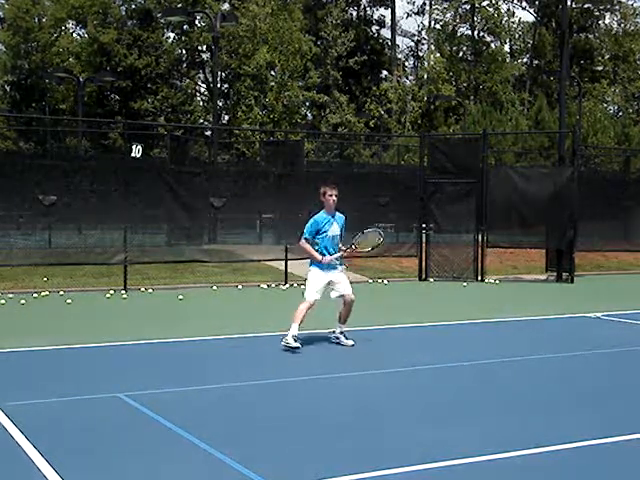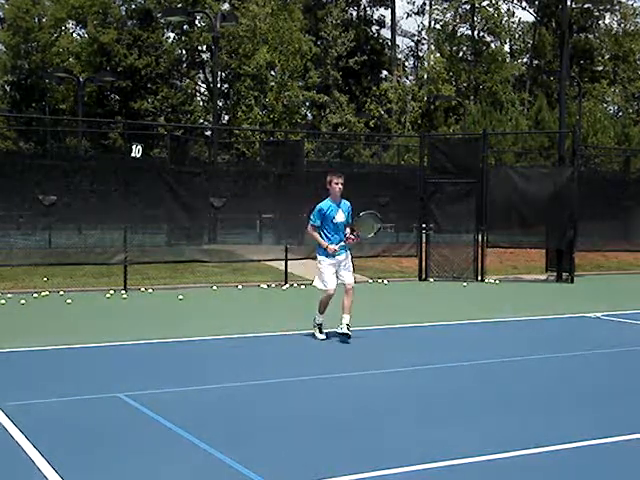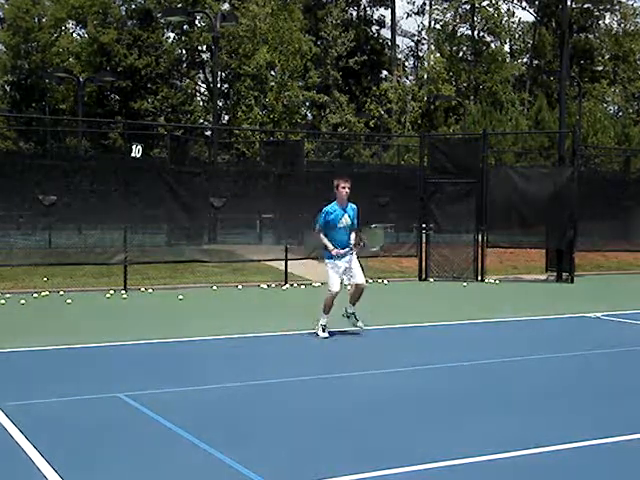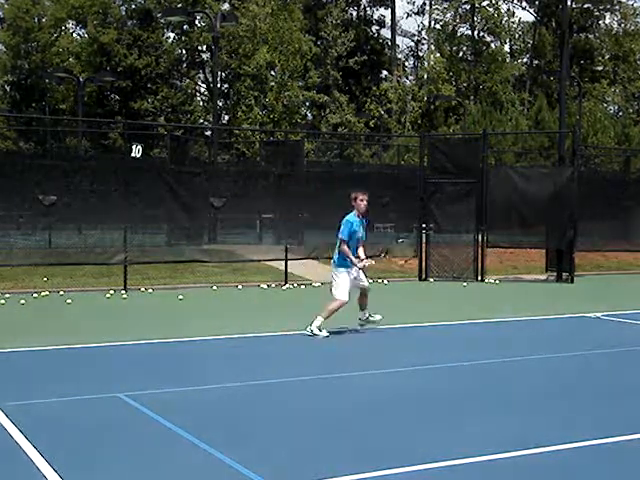
dt=0.2s
person 1, frame 1
left shoulder: (341, 218)
right shoulder: (317, 220)
right elbow: (303, 243)
left wrist: (341, 249)
right wrist: (320, 258)
left hip: (337, 268)
right hip: (318, 268)
left knee: (349, 298)
right knee: (311, 300)
left ankle: (339, 332)
right ankle: (291, 336)
person 1, frame 2
left shoulder: (347, 205)
right shoulder: (322, 207)
right elbow: (311, 229)
left wrist: (350, 235)
right wrist: (326, 245)
left hip: (344, 253)
right hip: (326, 255)
left knee: (349, 287)
right knee: (329, 290)
left ankle: (344, 325)
right ankle: (318, 323)
person 1, frame 3
left shoulder: (353, 209)
right shoulder: (328, 211)
right elbow: (319, 232)
left wrist: (352, 242)
right wrist: (331, 248)
left hip: (348, 254)
right hip: (334, 257)
left knee: (360, 284)
right knee: (334, 290)
left ankle: (350, 310)
right ankle: (322, 323)
person 1, frame 4
left shoulder: (362, 221)
right shoulder: (349, 221)
right elbow: (342, 245)
left wrist: (362, 258)
right wrist: (355, 262)
left hip: (352, 265)
right hip: (342, 266)
left knee: (365, 287)
right knee: (341, 300)
left ankle: (364, 317)
right ankle: (315, 325)
